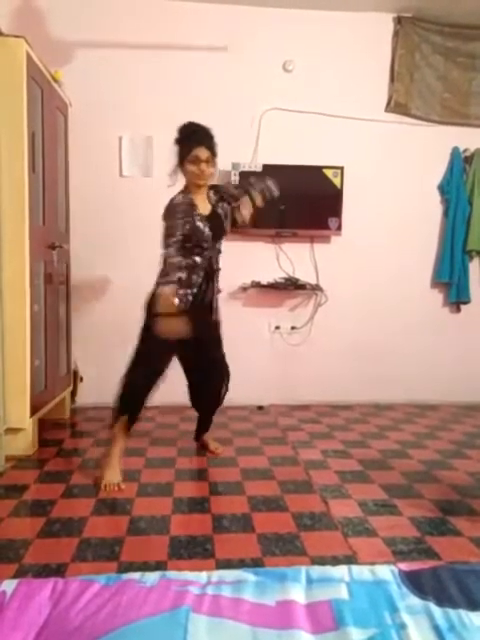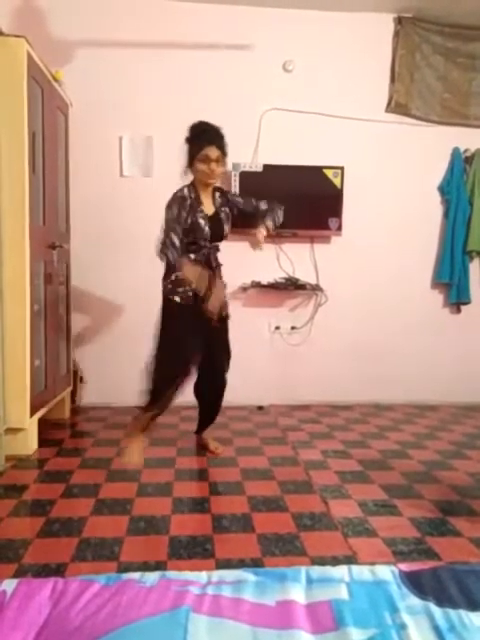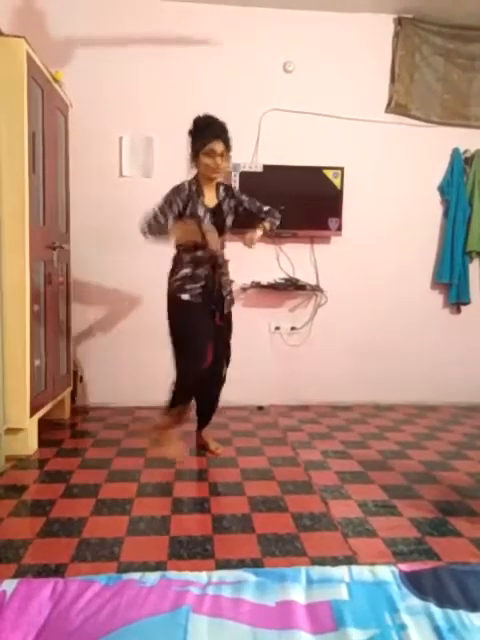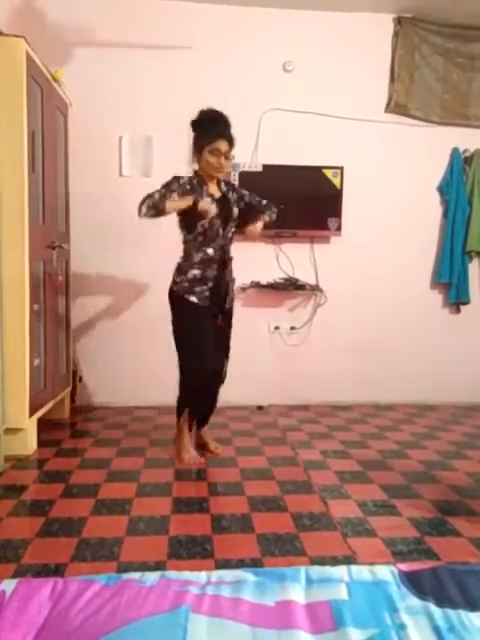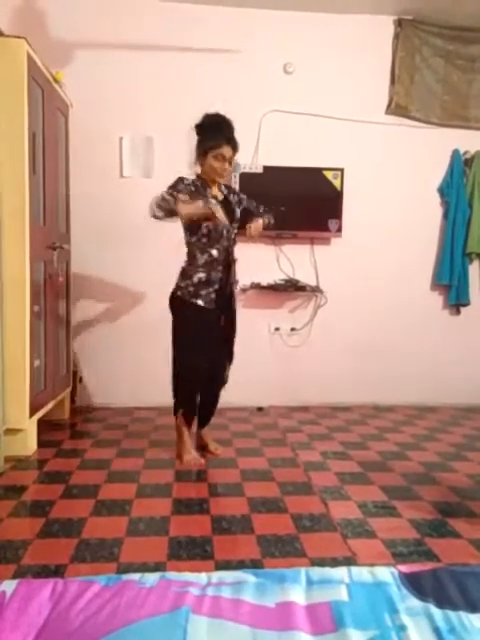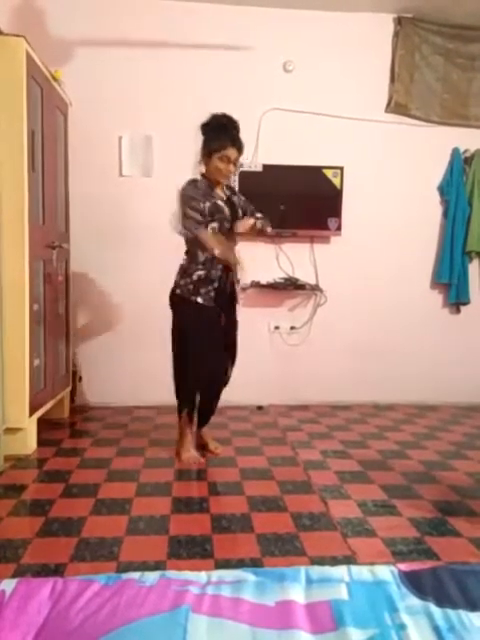
dt=0.1s
person 1, frame 1
left shoulder: (222, 196)
right shoulder: (178, 207)
left elbow: (267, 187)
right elbow: (171, 260)
left wrist: (249, 200)
right wrist: (167, 310)
left hip: (205, 301)
right hip: (176, 299)
left knee: (215, 375)
right knee: (145, 371)
left ankle: (202, 434)
right ankle: (115, 452)
person 1, frame 2
left shoulder: (227, 200)
right shoulder: (182, 201)
left elbow: (272, 210)
right elbow: (169, 251)
left wrist: (262, 229)
right wrist: (205, 284)
left hip: (212, 292)
right hip: (181, 295)
left knee: (216, 369)
right knee: (175, 367)
left ankle: (202, 433)
right ankle: (138, 432)
person 1, frame 3
left shoulder: (229, 194)
right shoulder: (183, 192)
left elbow: (269, 212)
right elbow: (152, 226)
left wrist: (259, 230)
right wrist: (197, 232)
left hip: (219, 291)
right hip: (188, 291)
left knee: (216, 367)
right knee: (197, 363)
left ankle: (202, 431)
right ankle: (171, 425)
person 1, frame 4
left shoulder: (230, 190)
right shoulder: (184, 186)
left elbow: (266, 206)
right elbow: (147, 207)
left wrist: (259, 221)
right wrist: (193, 203)
left hip: (221, 290)
right hip: (190, 291)
left knee: (216, 366)
right knee: (196, 365)
left ankle: (200, 430)
right ankle: (183, 435)
person 1, frame 5
left shoulder: (231, 194)
right shoulder: (188, 188)
left elbow: (259, 211)
right elbow: (160, 207)
left wrist: (259, 220)
right wrist: (206, 209)
left hip: (224, 293)
right hip: (194, 294)
left knee: (218, 369)
right knee: (193, 367)
left ankle: (200, 431)
right ankle: (183, 436)
person 1, frame 6
left shoulder: (229, 193)
right shoulder: (195, 189)
left elbow: (262, 222)
right elbow: (190, 224)
left wrist: (251, 223)
right wrist: (226, 250)
left hip: (222, 292)
right hip: (194, 292)
left knee: (220, 367)
right knee: (196, 367)
left ankle: (199, 429)
right ankle: (184, 435)
